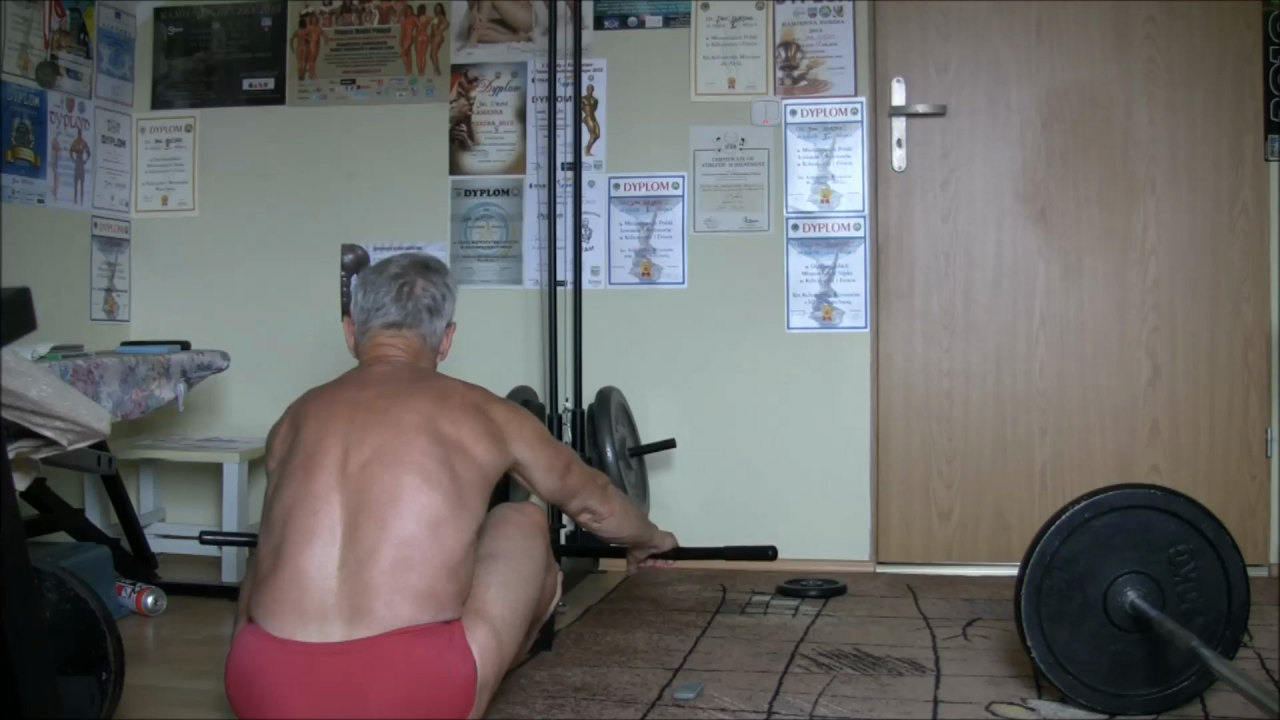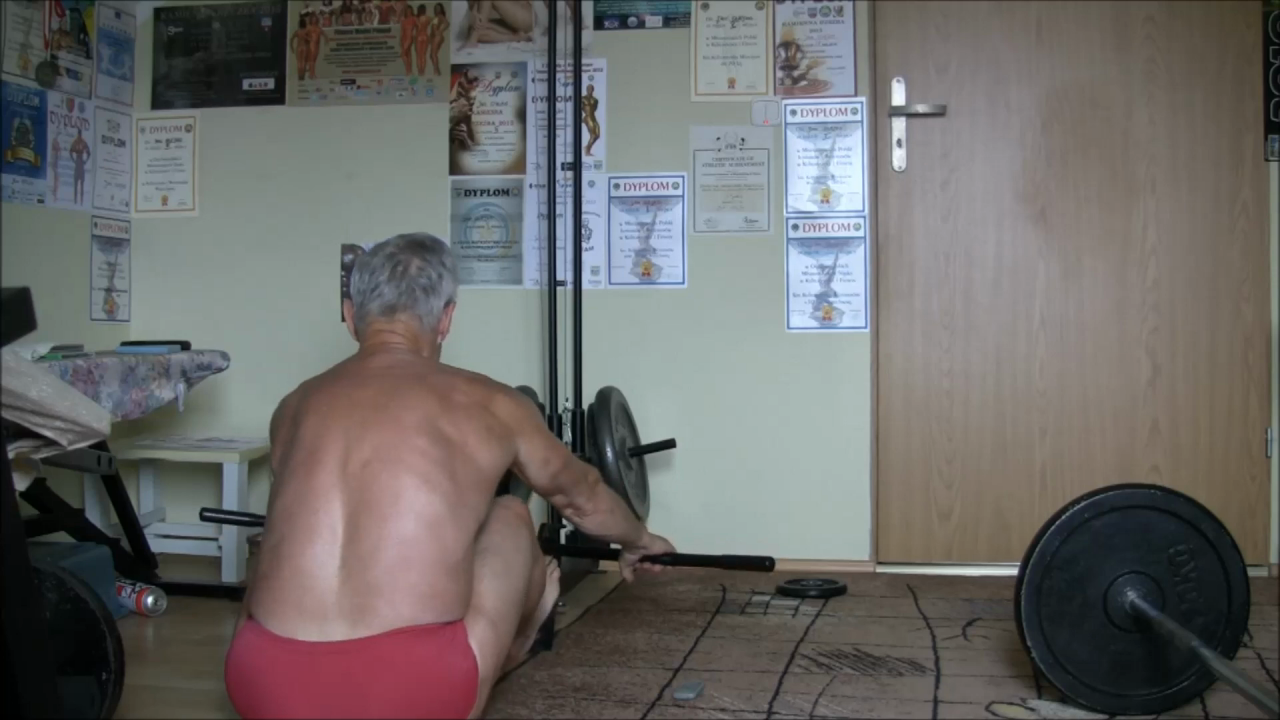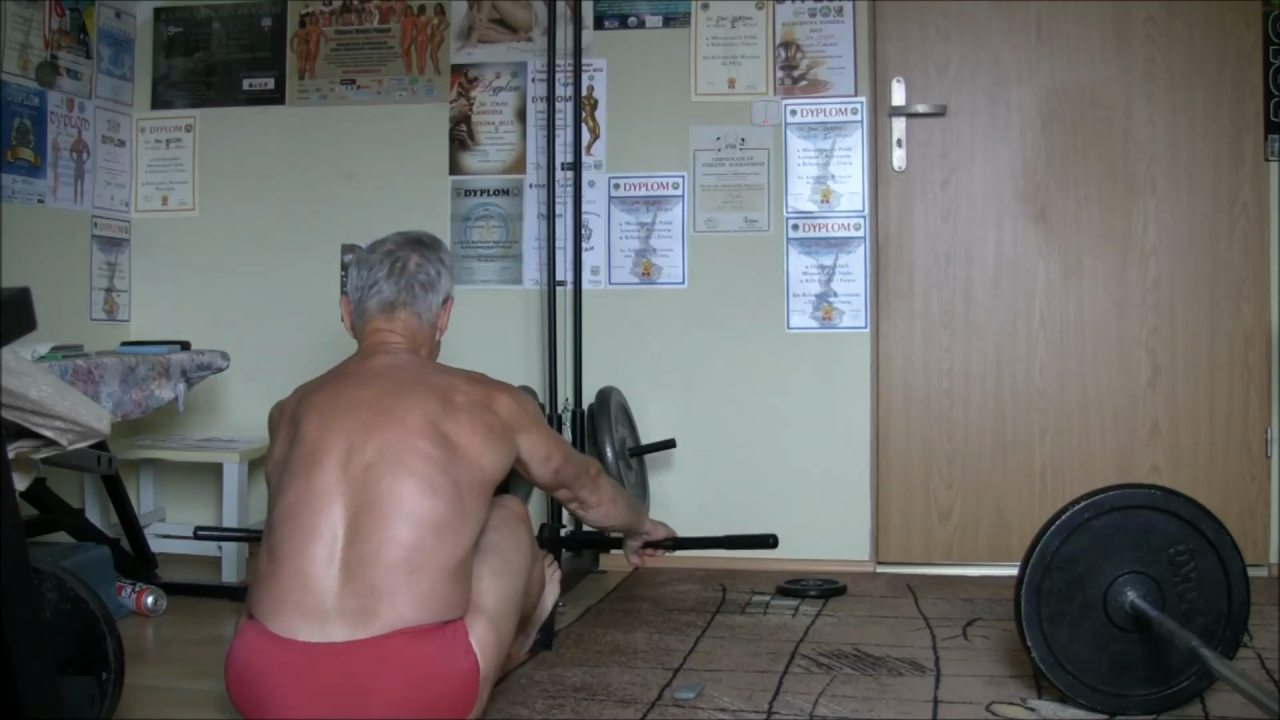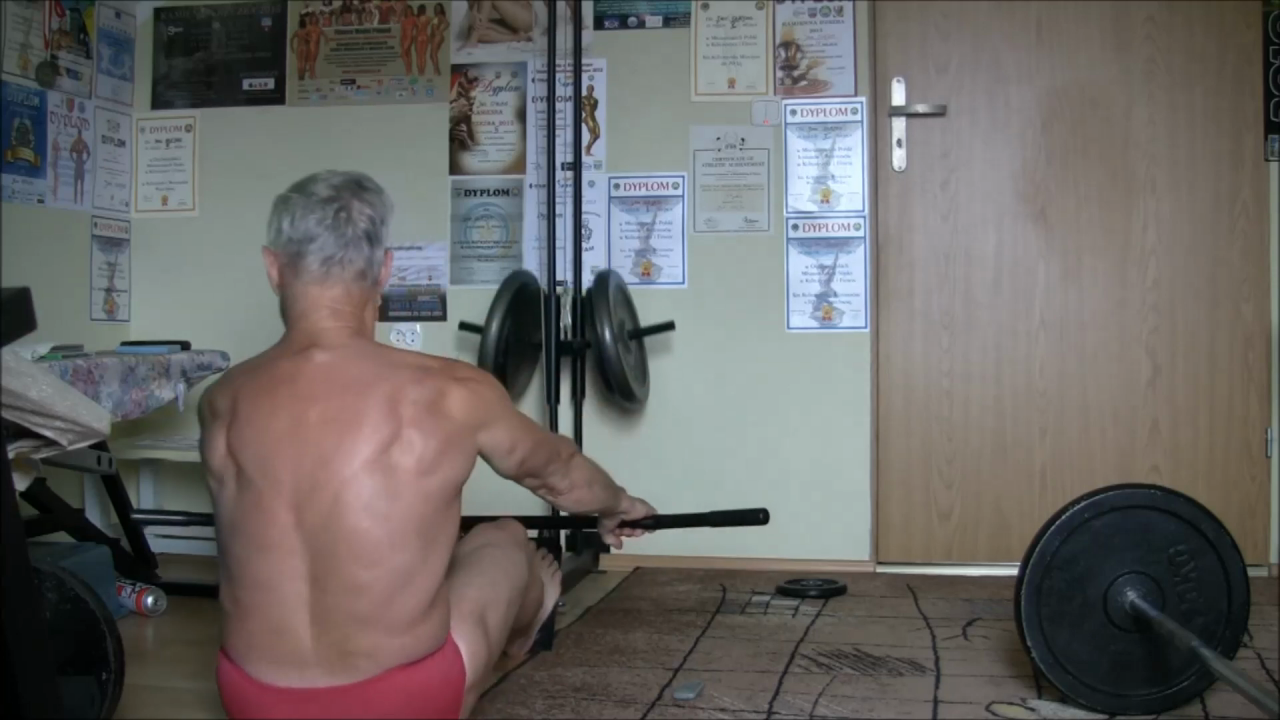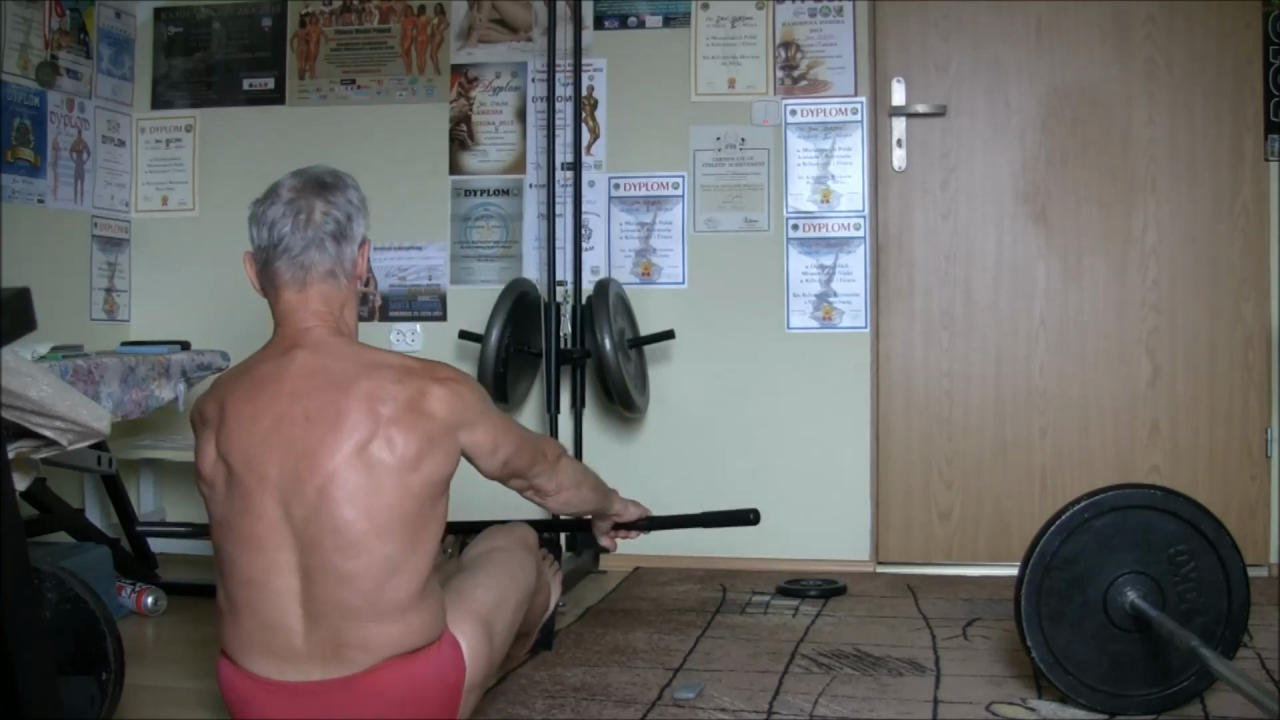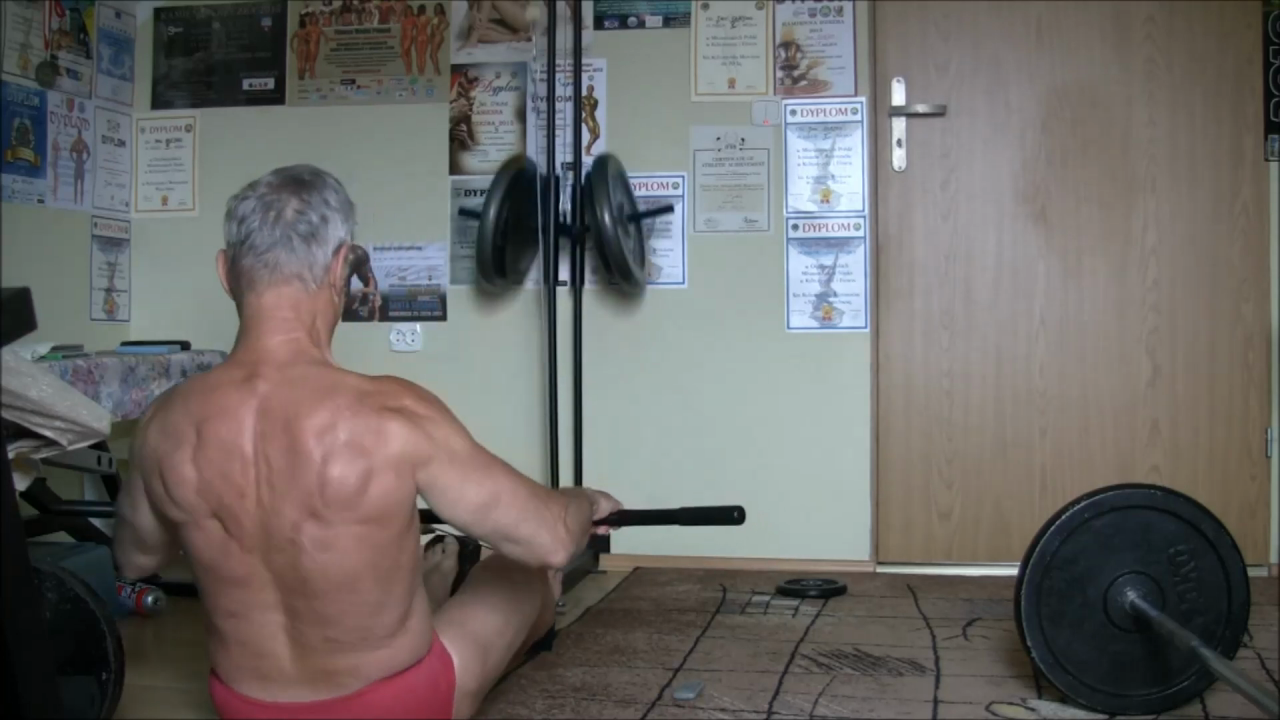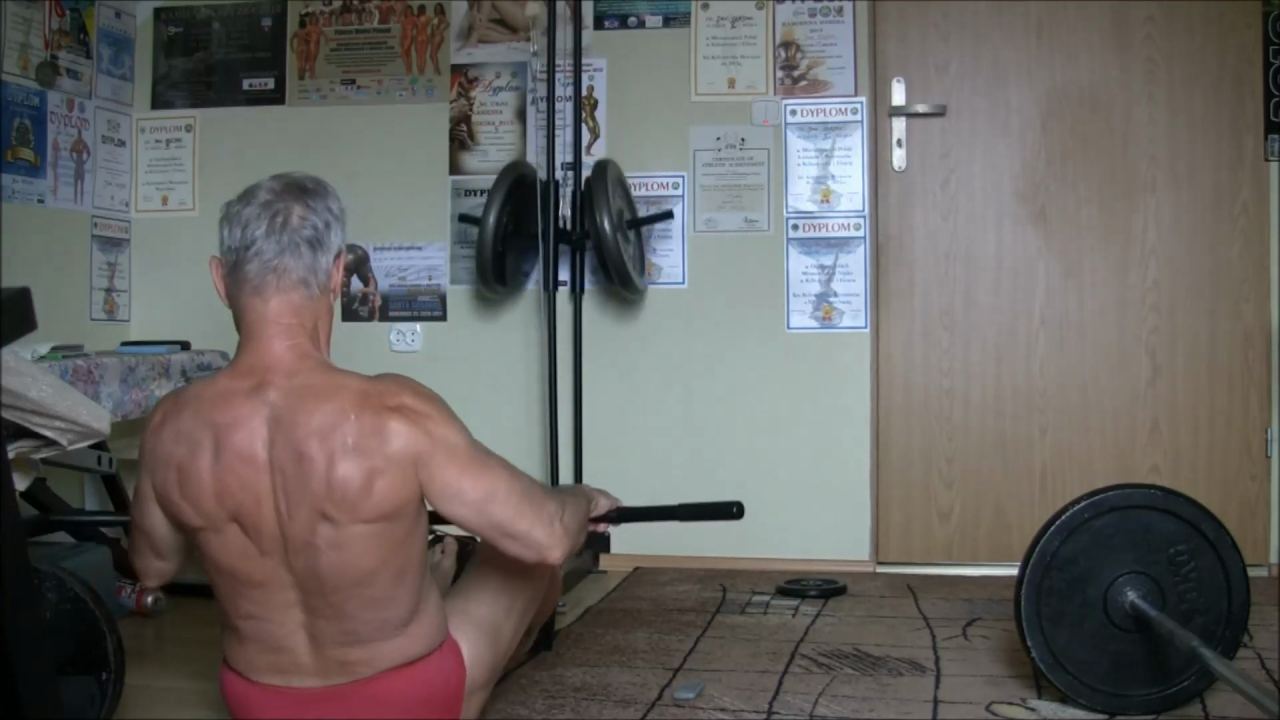
dt=0.7s
person 1, frame 1
left shoulder: (295, 417)
right shoulder: (484, 412)
right elbow: (594, 501)
right wrist: (649, 539)
right knee: (523, 522)
right ankle: (512, 646)
person 1, frame 2
left shoulder: (295, 407)
right shoulder: (488, 404)
right elbow: (582, 495)
right wrist: (638, 541)
right knee: (510, 518)
right ankle: (511, 645)
person 1, frame 3
left shoulder: (290, 411)
right shoulder: (490, 403)
right elbow: (585, 489)
right wrist: (641, 528)
right knee: (508, 516)
right ankle: (517, 639)
person 1, frame 4
left shoulder: (223, 402)
right shoulder: (450, 393)
right elbow: (557, 470)
right wrist: (618, 505)
right knee: (505, 540)
right ankle: (517, 638)
person 1, frame 5
left shoulder: (214, 409)
right shoulder: (428, 393)
right elbow: (543, 472)
right wrist: (609, 506)
right knee: (515, 545)
right ankle: (512, 642)
person 1, frame 6
left shoulder: (166, 424)
right shoulder: (389, 416)
left elbow: (135, 559)
right elbow: (551, 540)
right wrist: (586, 503)
right knee: (529, 572)
person 1, frame 7
left shoulder: (172, 426)
right shoulder: (392, 416)
left elbow: (152, 569)
right elbow: (547, 537)
right wrist: (583, 500)
right knee: (525, 551)
